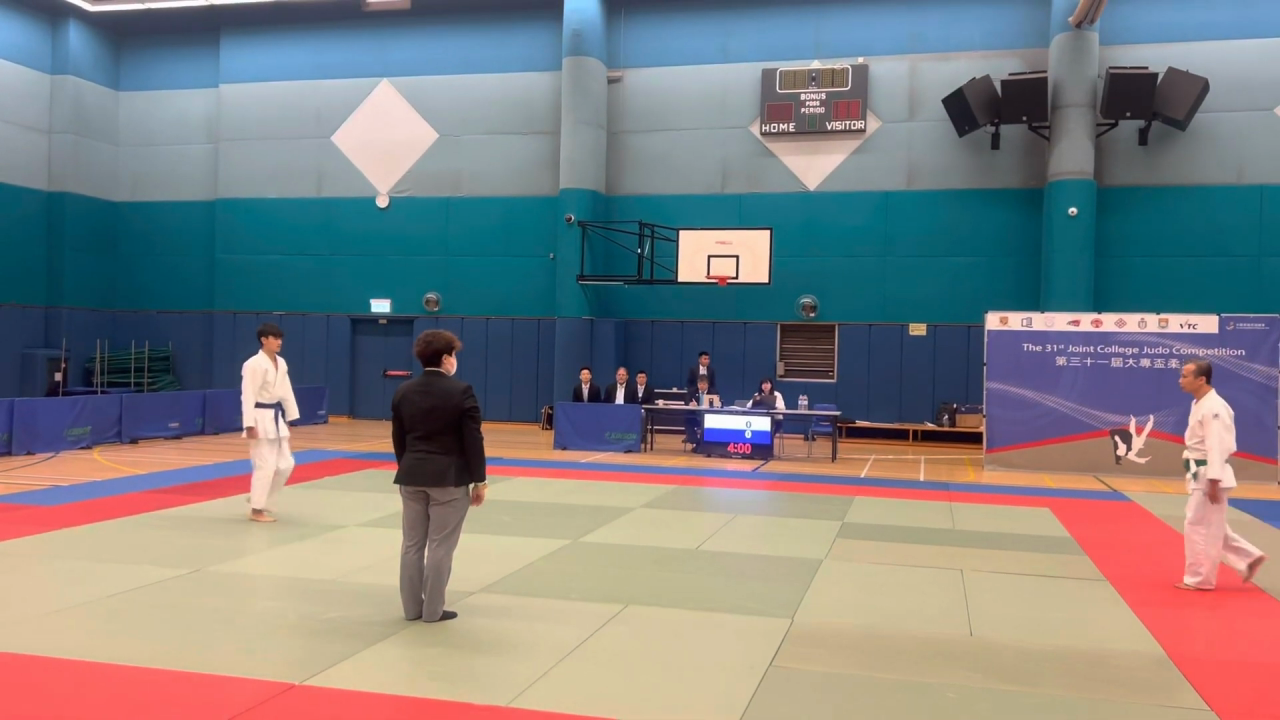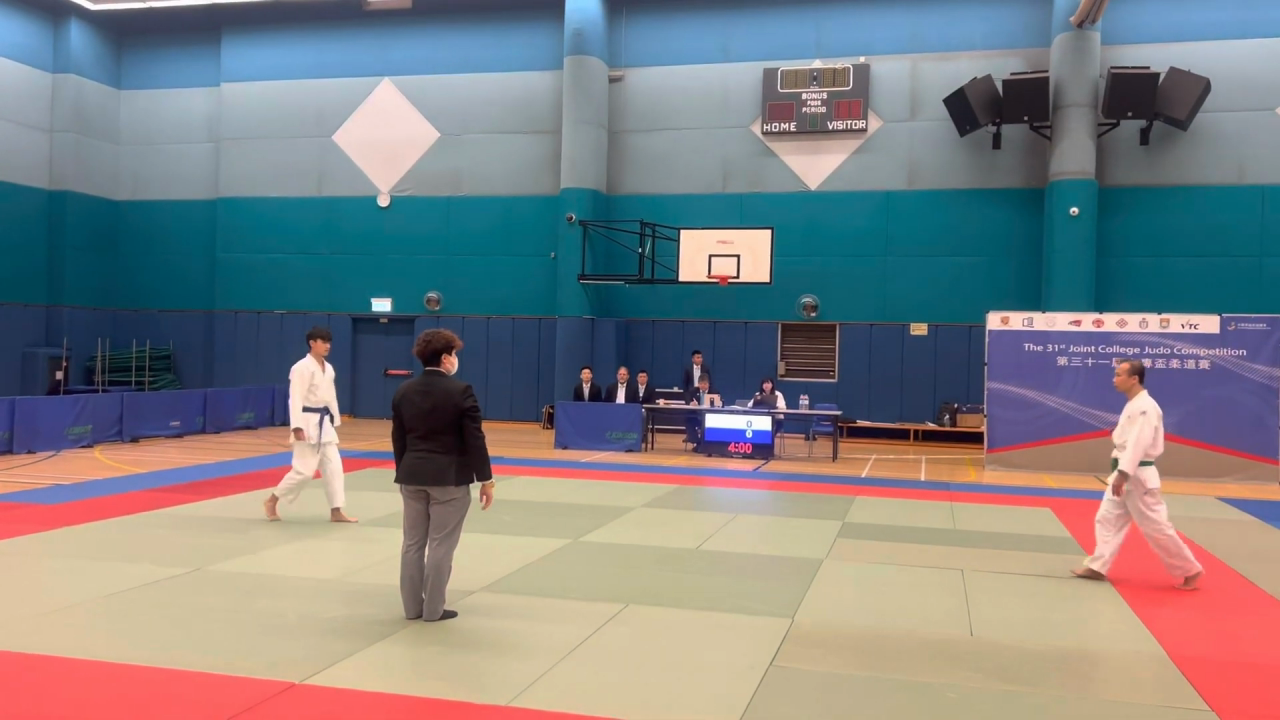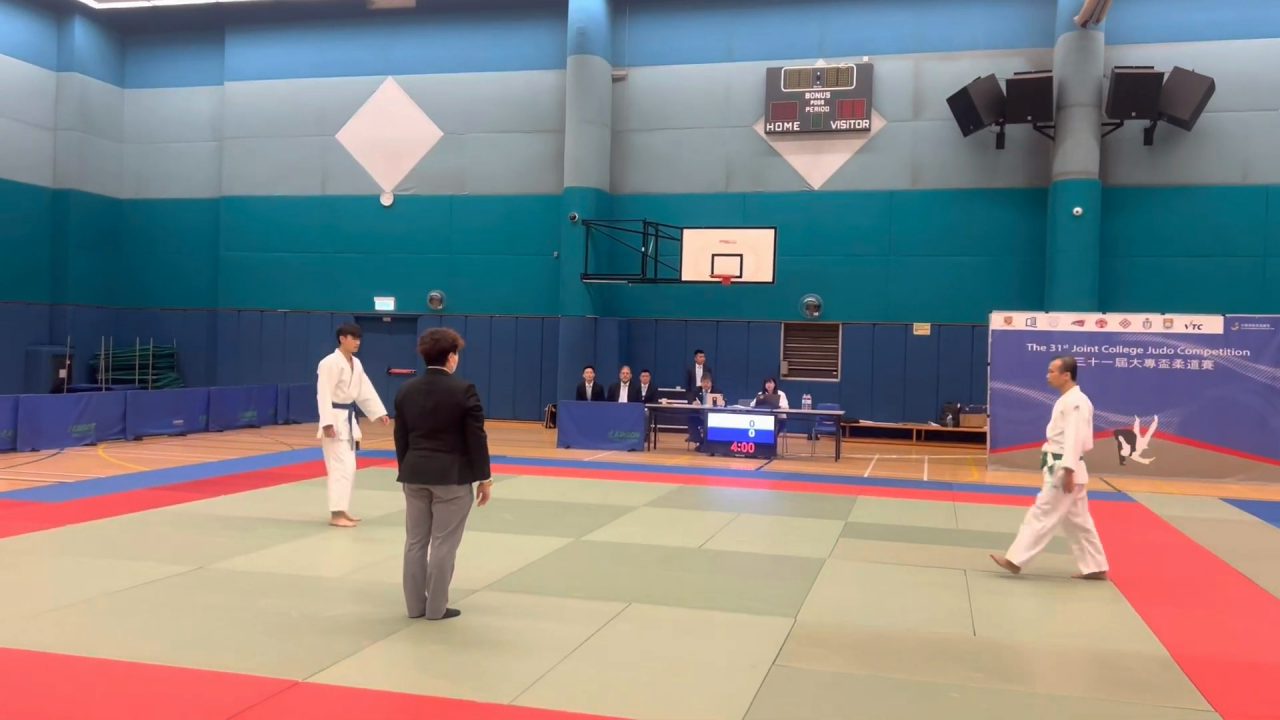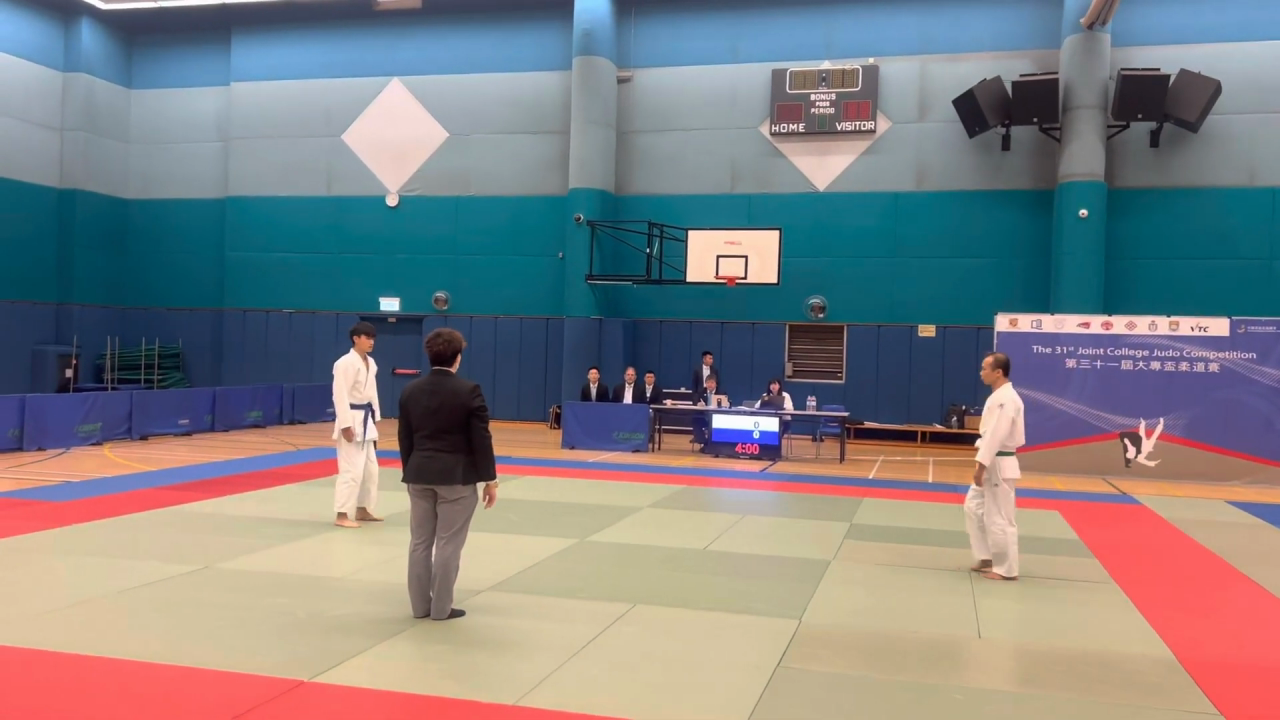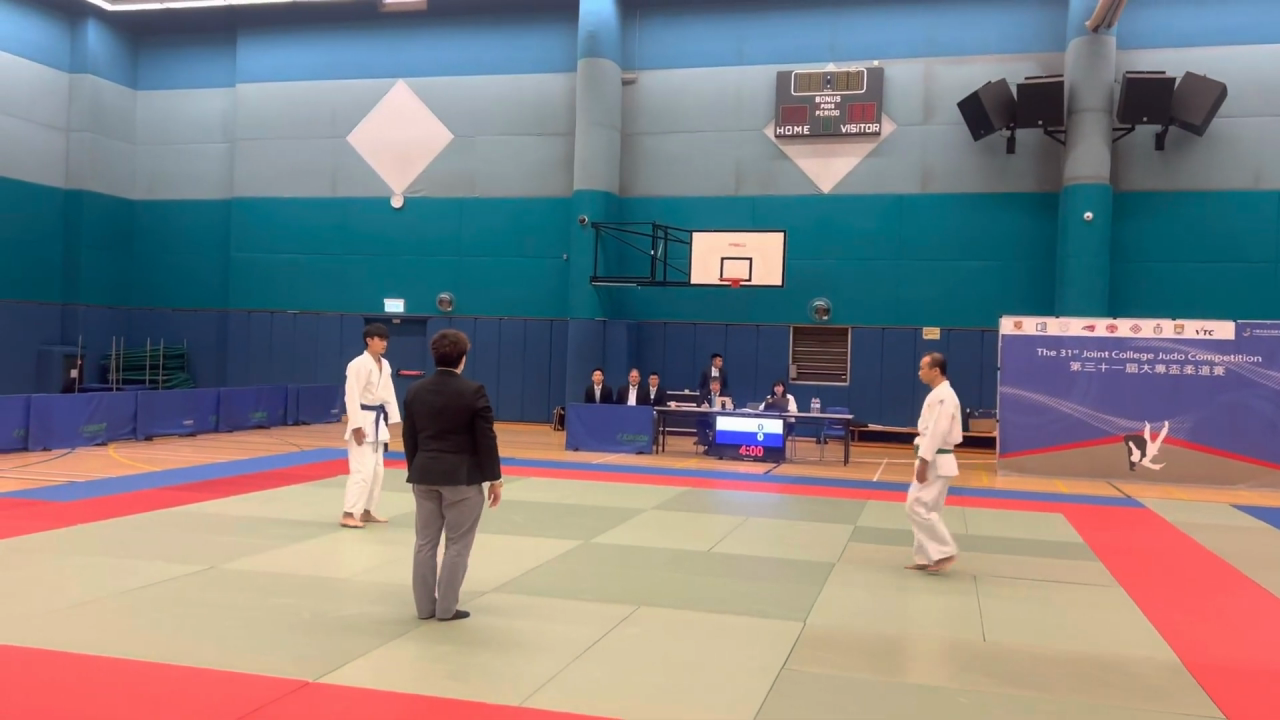
dt=0.4s
person 1, frame 1
left shoulder: (403, 391)
right shoulder: (461, 391)
left elbow: (399, 439)
right elbow: (473, 440)
right wrist: (479, 480)
left hip: (412, 477)
right hip: (449, 479)
left knee: (412, 543)
right knee: (440, 545)
left ankle: (412, 607)
right ankle: (433, 610)
person 1, frame 2
left shoulder: (403, 391)
right shoulder: (460, 391)
left elbow: (398, 438)
right elbow: (474, 439)
left wrist: (402, 473)
right wrist: (486, 479)
left hip: (412, 476)
right hip: (449, 478)
left knee: (412, 542)
right knee: (441, 545)
left ankle: (412, 606)
right ankle: (433, 609)
person 1, frame 3
left shoulder: (406, 390)
right shoulder: (464, 390)
left elbow: (401, 437)
right elbow: (476, 438)
right wrist: (484, 478)
left hip: (415, 475)
right hip: (452, 477)
left knee: (415, 541)
right knee: (444, 543)
left ankle: (415, 605)
right ankle: (436, 607)
person 1, frame 4
left shoulder: (411, 390)
right shoulder: (469, 391)
left elbow: (405, 438)
right elbow: (481, 439)
left wrist: (410, 473)
right wrist: (490, 479)
left hip: (420, 475)
right hip: (457, 477)
left knee: (420, 541)
right knee: (448, 543)
left ankle: (420, 605)
right ankle: (441, 607)
person 1, frame 5
left shoulder: (416, 390)
right shoulder: (474, 391)
left elbow: (409, 436)
right elbow: (486, 439)
right wrist: (495, 479)
left hip: (425, 475)
right hip: (462, 477)
left knee: (426, 541)
right knee: (458, 544)
left ankle: (425, 605)
right ankle: (446, 607)
person 2, frame 1
left shoulder: (1213, 408)
right shoulder: (1199, 404)
left elbow: (1218, 447)
left wrist: (1213, 482)
left hip: (1211, 476)
right hip: (1203, 474)
left knee: (1199, 527)
right knee: (1212, 527)
left ankle: (1199, 578)
right ankle: (1248, 557)
person 2, frame 2
left shoulder: (1145, 407)
right shoulder: (1133, 405)
left elbow: (1137, 445)
left wrist: (1122, 475)
left hip: (1139, 476)
right hip: (1125, 473)
left knee: (1155, 527)
right knee: (1107, 520)
left ankle: (1189, 570)
right ankle: (1096, 567)
person 2, frame 3
left shoulder: (1076, 402)
right shoulder: (1067, 400)
left elbow: (1074, 439)
left wrist: (1068, 471)
left hip: (1065, 468)
right hip: (1064, 467)
left knee: (1041, 516)
right knee: (1078, 520)
left ankle: (1014, 560)
right ankle: (1096, 567)
person 2, frame 4
left shoulder: (1002, 398)
right shoulder: (1003, 395)
left elbow: (994, 435)
left wrist: (981, 464)
left hip: (998, 465)
right hip: (996, 464)
left knee: (998, 518)
right knee: (975, 507)
left ankle: (1006, 568)
right ankle: (988, 557)
person 2, frame 5
left shoulder: (941, 396)
right shoulder: (943, 393)
left elbow: (934, 432)
left wrist: (923, 460)
left hip: (936, 462)
right hip: (938, 460)
left knee: (918, 507)
right knee: (925, 508)
left ankle: (943, 552)
right ankle: (927, 558)
person 3, frame 1
left shoulder: (281, 363)
right shoulder: (253, 364)
left elbow: (286, 392)
right elbow: (248, 396)
left wrist: (289, 417)
right wrist: (249, 425)
left hip: (277, 418)
right hip: (261, 419)
left knee: (285, 463)
right knee: (265, 466)
left ankle: (258, 497)
right ankle: (257, 510)
person 3, frame 2
left shoulder: (328, 369)
right shoulder: (302, 368)
right elbow: (296, 399)
left wrist: (333, 421)
right wrist: (297, 426)
left hip: (324, 424)
right hip: (307, 423)
left knee: (334, 468)
right knee: (304, 470)
left ankle: (336, 511)
right ankle: (273, 500)
person 3, frame 3
left shoulder: (356, 364)
right shoulder: (329, 363)
left elbow: (365, 391)
right elbow: (323, 395)
left wrist: (379, 412)
right wrist: (327, 423)
left hip: (349, 419)
right hip: (335, 419)
left knee: (348, 468)
right knee: (341, 467)
left ankle: (341, 510)
right ankle: (336, 514)
person 3, frame 4
left shoulder: (370, 363)
right shoulder: (345, 363)
right elbow: (340, 396)
left wrist: (374, 418)
right wrist: (346, 425)
left hip: (366, 420)
right hip: (351, 420)
left knee: (370, 469)
right knee: (351, 470)
left ankle: (362, 510)
right ankle: (342, 515)
person 3, frame 5
left shoulder: (385, 365)
right shoulder: (358, 365)
right elbow: (352, 397)
left wrist: (390, 421)
right wrist: (356, 426)
left hip: (378, 422)
right hip: (363, 422)
left knee: (376, 471)
right knee: (362, 470)
left ankle: (366, 512)
right ankle: (348, 514)
